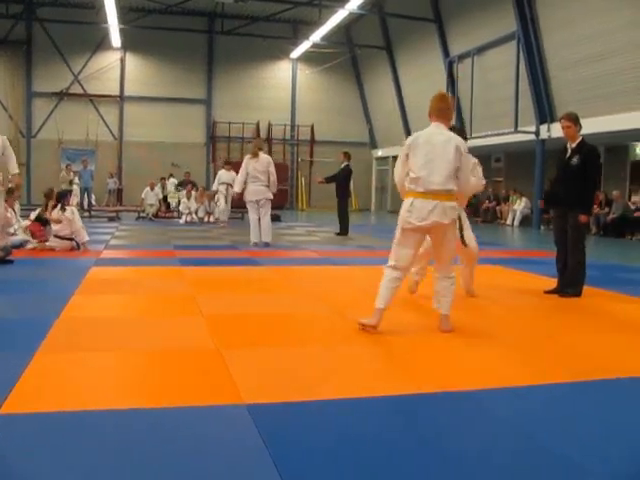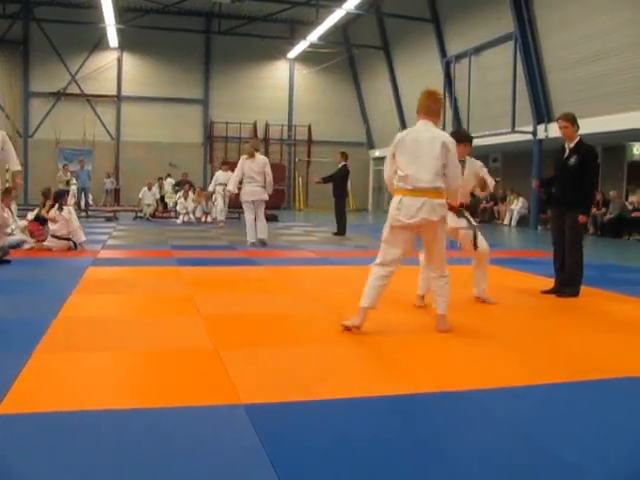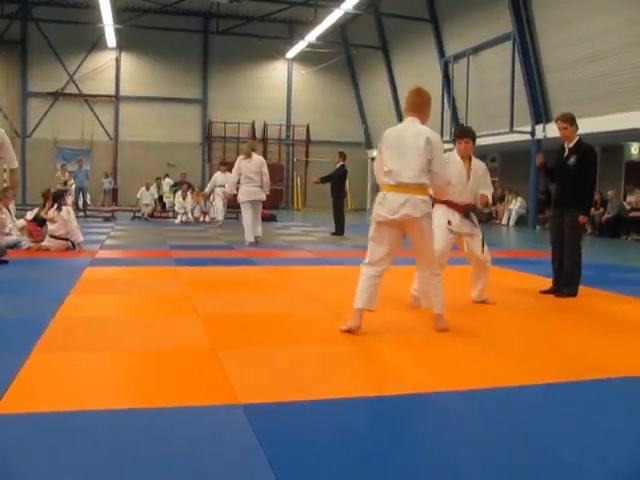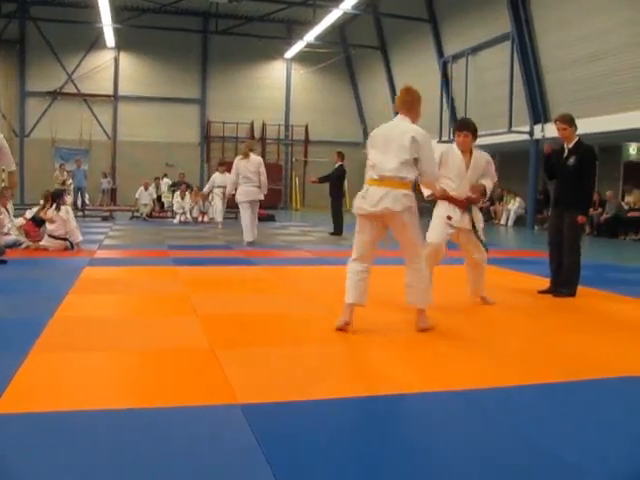
dt=0.1s
person 1, frame 1
left shoulder: (413, 140)
right shoulder: (458, 143)
left elbow: (399, 178)
right elbow: (464, 184)
right wrist: (452, 200)
left hip: (415, 207)
right hip: (444, 209)
left knee: (396, 265)
right knee: (445, 268)
left ankle: (377, 317)
right ankle: (444, 319)
person 1, frame 2
left shoulder: (401, 138)
right shoulder: (446, 141)
left elbow: (390, 178)
right elbow: (454, 183)
right wrist: (446, 198)
left hip: (403, 205)
right hip: (432, 206)
left knee: (384, 264)
right knee: (438, 266)
left ankle: (360, 317)
right ankle: (442, 318)
person 1, frame 3
left shoulder: (388, 134)
right shoulder: (431, 137)
left elbow: (379, 174)
right elbow: (440, 179)
right wrist: (435, 191)
left hip: (388, 201)
right hip: (417, 203)
left knee: (374, 263)
right knee: (427, 265)
left ankle: (356, 319)
right ankle: (438, 318)
person 1, frame 4
left shoulder: (377, 132)
right shoulder: (418, 135)
right elbow: (429, 176)
right wrist: (433, 185)
left hip: (370, 195)
right hip: (399, 198)
left knee: (360, 259)
right knee: (415, 258)
left ankle: (347, 315)
right ankle: (420, 316)
person 2, frame 1
left shoulder: (589, 151)
right shoulder: (564, 152)
left elbow: (592, 183)
left wrist: (586, 211)
right wrist: (547, 199)
left hip: (577, 208)
right hip: (560, 207)
left knee: (575, 248)
right knee: (561, 247)
left ankle: (574, 287)
right ankle: (562, 284)
person 2, frame 2
left shoulder: (587, 151)
right shoulder: (562, 151)
left elbow: (590, 183)
left wrist: (585, 211)
right wrist: (542, 184)
left hip: (576, 208)
right hip: (558, 205)
left knee: (572, 247)
right knee: (559, 247)
left ankle: (571, 287)
right ankle: (560, 284)
person 2, frame 3
left shoulder: (586, 151)
right shoulder: (561, 151)
left elbow: (590, 183)
left wrist: (585, 211)
right wrist: (543, 165)
left hip: (575, 207)
right hip: (559, 205)
left knee: (571, 247)
right knee: (557, 246)
left ankle: (569, 287)
right ankle: (558, 284)
person 2, frame 4
left shoulder: (586, 151)
right shoulder: (560, 151)
left elbow: (589, 183)
right elbow: (551, 176)
left wrist: (584, 211)
right wrist: (548, 156)
left hip: (575, 207)
right hip: (558, 205)
left knee: (570, 247)
right knee: (555, 245)
left ankle: (568, 287)
right ankle: (556, 284)
person 3, frame 1
left shoulder: (472, 162)
left elbow: (479, 183)
left wrist: (469, 183)
left hip: (456, 212)
left knee: (471, 250)
right knee: (427, 247)
left ankle: (468, 286)
right ankle: (416, 277)
person 3, frame 2
left shoulder: (475, 165)
left elbow: (488, 186)
left wrist: (483, 182)
left hip: (461, 215)
left knee: (482, 251)
left ankle: (480, 292)
right ankle: (422, 292)
person 3, frame 3
left shoulder: (480, 167)
right shoulder: (445, 160)
left elbow: (485, 188)
left wrist: (485, 198)
left hip: (467, 217)
right hip: (445, 213)
left knee: (482, 258)
right knee: (436, 252)
left ankle: (478, 295)
right ankle: (416, 294)
person 3, frame 4
left shoulder: (483, 158)
right shoulder: (444, 153)
left elbow: (489, 179)
left wrist: (482, 188)
left hip: (469, 212)
right hip: (446, 209)
left knee: (478, 257)
right knee: (434, 244)
left ankle: (477, 291)
